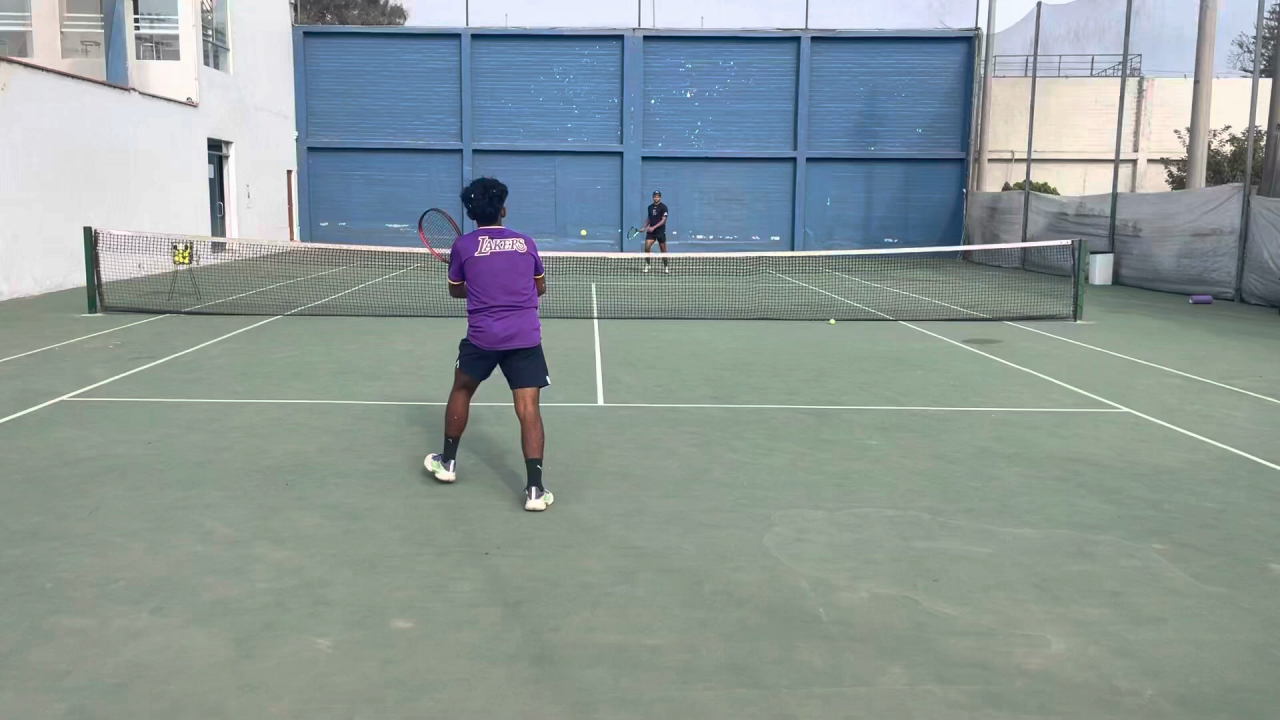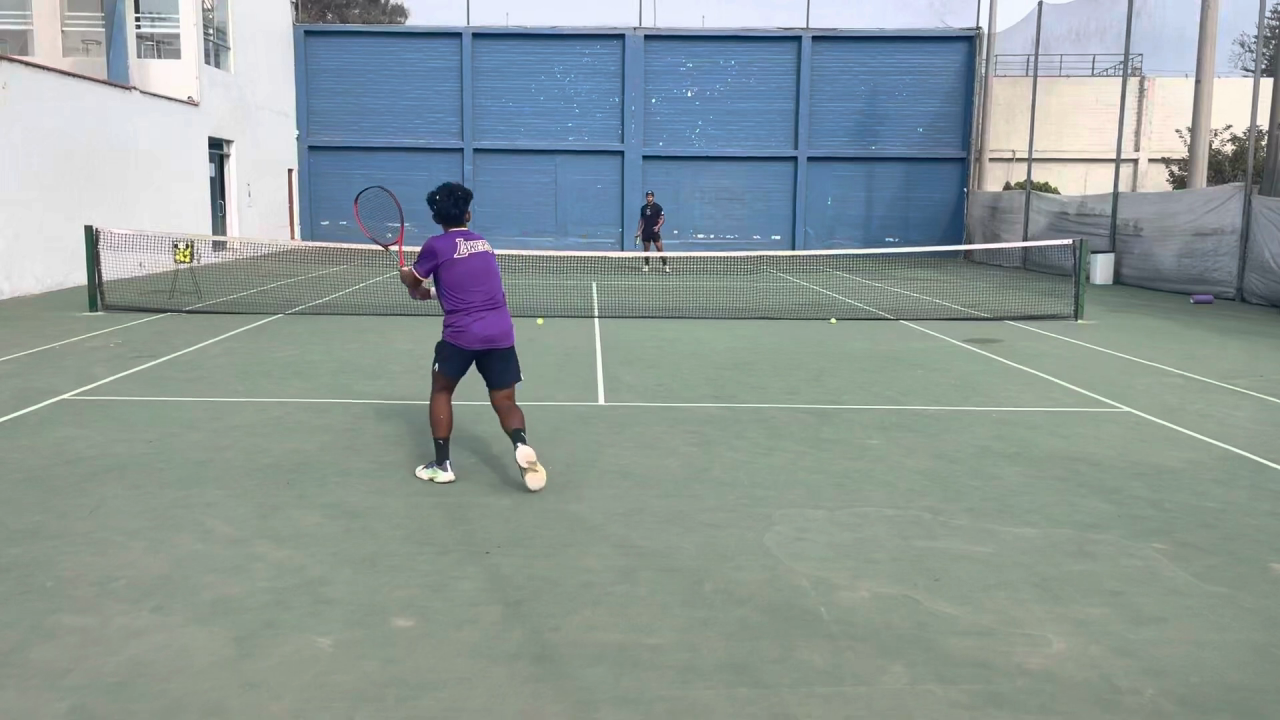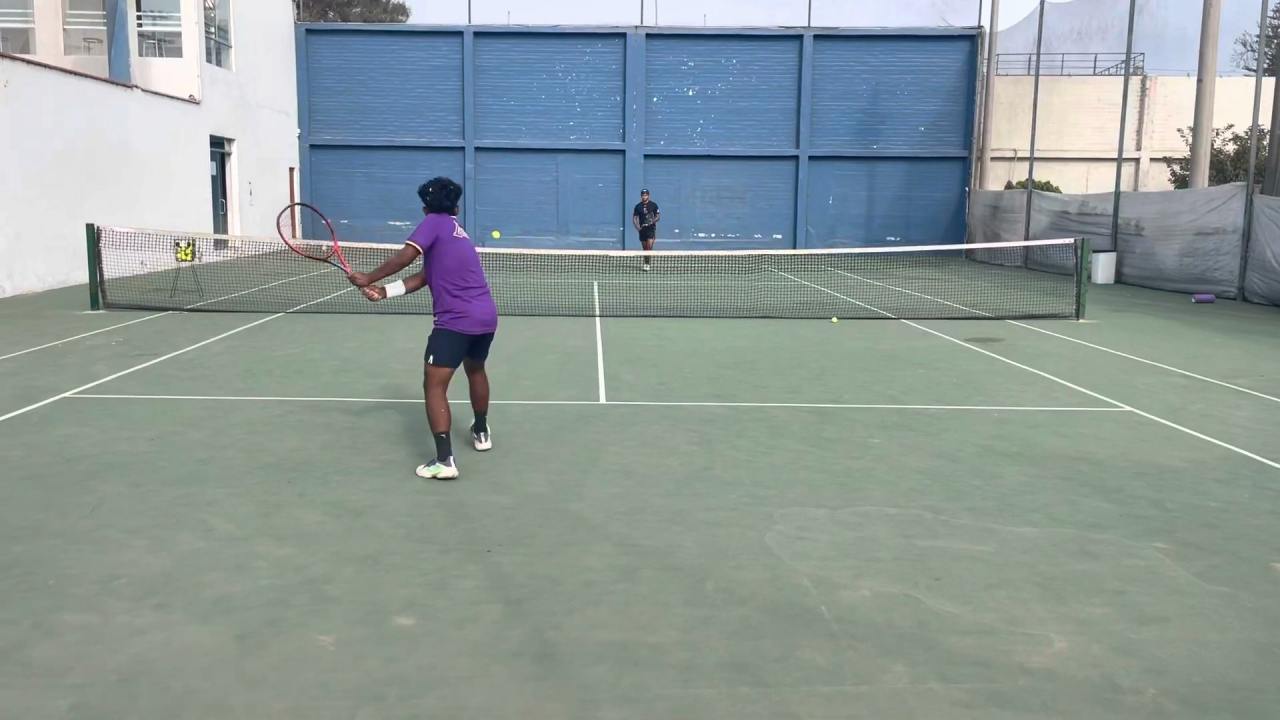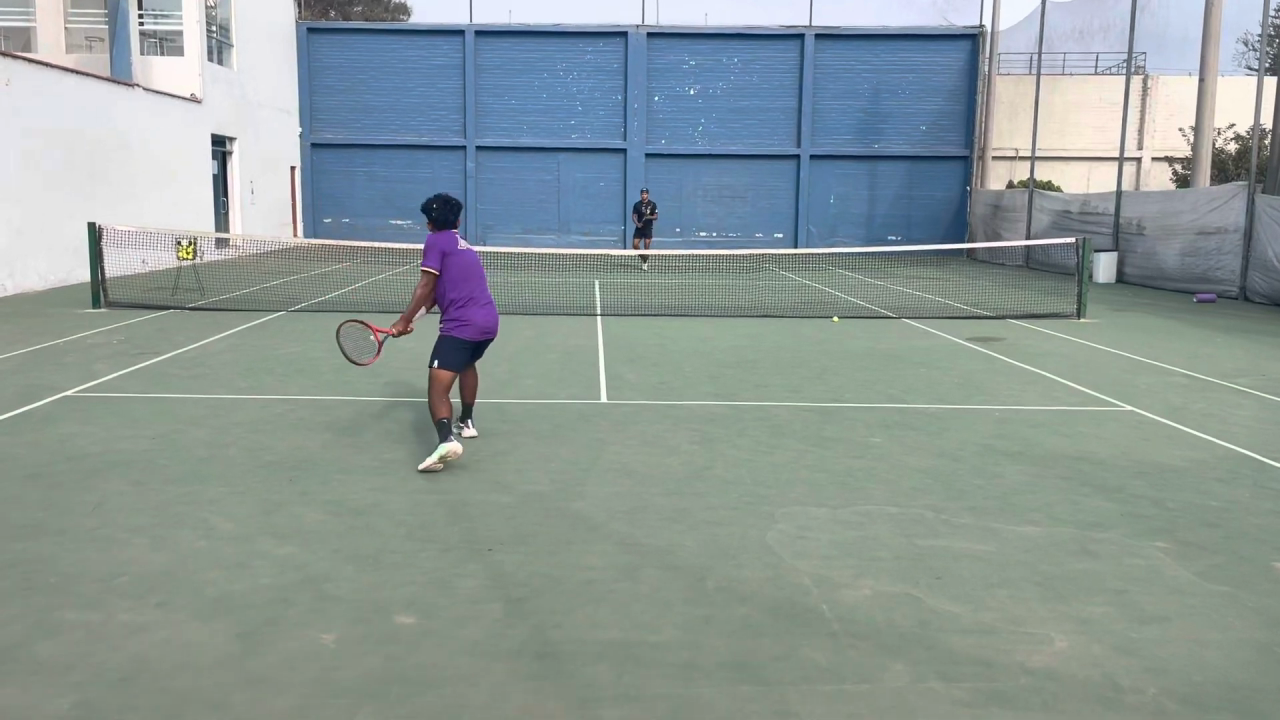
dt=0.3s
person 1, frame 1
left shoulder: (463, 245)
right shoulder: (525, 242)
left elbow: (456, 290)
right elbow: (540, 288)
left hip: (482, 336)
right hip: (525, 337)
left knee: (462, 390)
right knee: (529, 412)
left ankle: (447, 463)
right ankle: (536, 488)
person 1, frame 2
left shoulder: (436, 245)
right shoulder: (484, 244)
left elbow: (412, 283)
left wrist: (407, 278)
right wrist: (430, 292)
left hip: (461, 336)
right hip: (501, 334)
left knee: (441, 393)
right knee: (505, 403)
left ankle: (441, 465)
right ankle: (521, 446)
person 1, frame 3
left shoulder: (434, 223)
right shoulder: (458, 234)
left elbow: (405, 257)
right elbow: (424, 278)
left wrist: (368, 280)
right wrist: (385, 291)
left hip: (455, 321)
right hip: (486, 317)
left knee: (435, 387)
right knee: (476, 370)
left ankle: (444, 460)
right ankle: (481, 433)
person 1, frame 4
left shoulder: (435, 240)
right shoulder: (463, 245)
left elbow: (426, 286)
right elbow: (437, 292)
left wrist: (405, 319)
right wrist: (410, 317)
left hip: (461, 326)
right hip: (488, 322)
left knee: (438, 390)
right knee: (466, 366)
left ankle: (447, 439)
right ankle: (466, 421)
